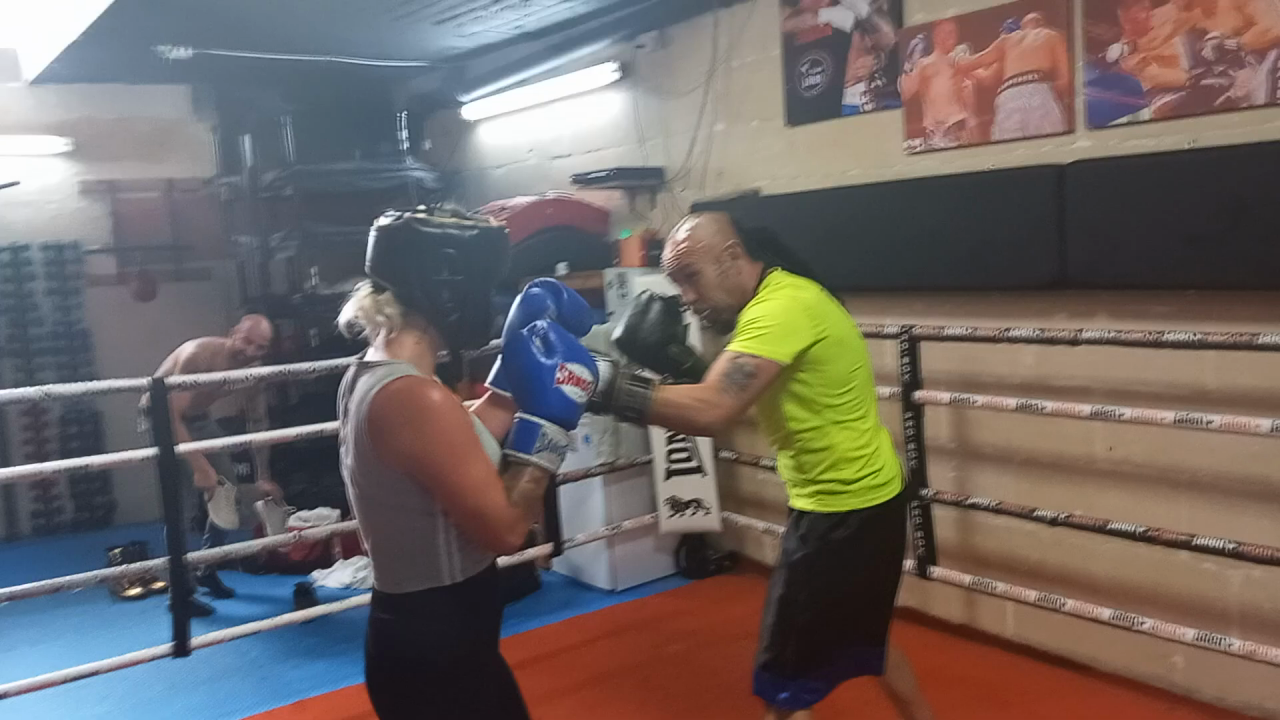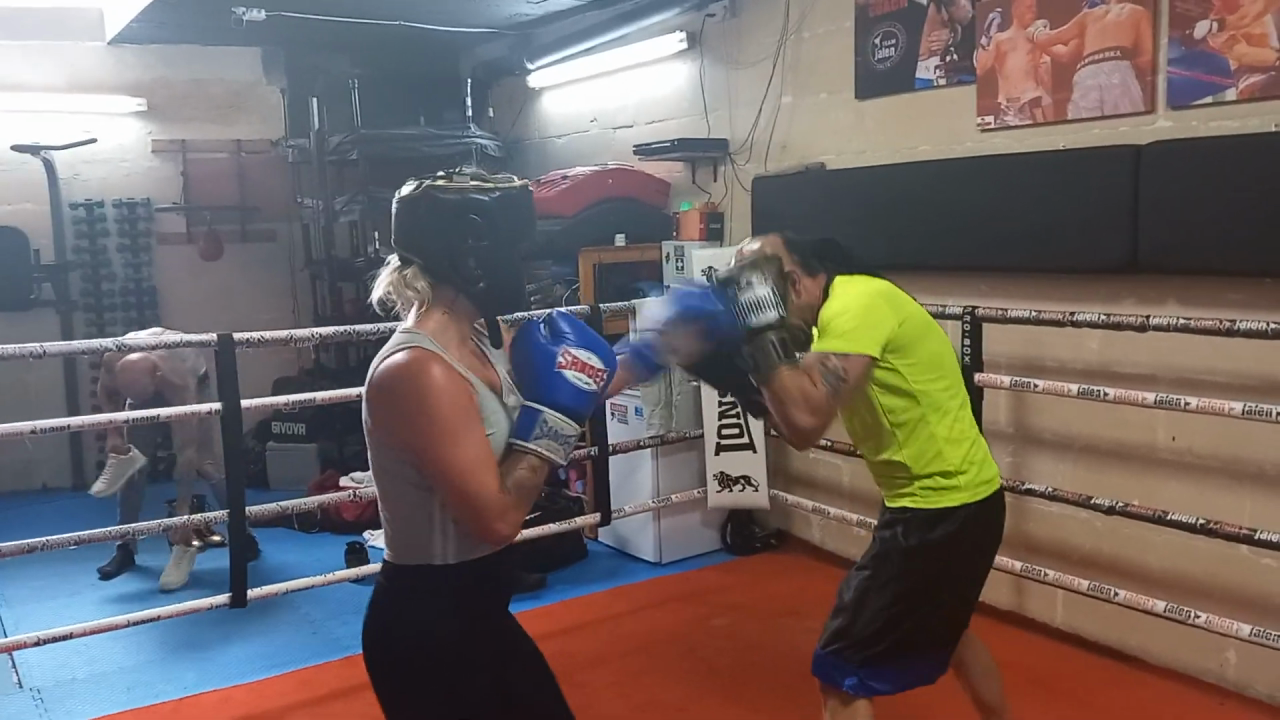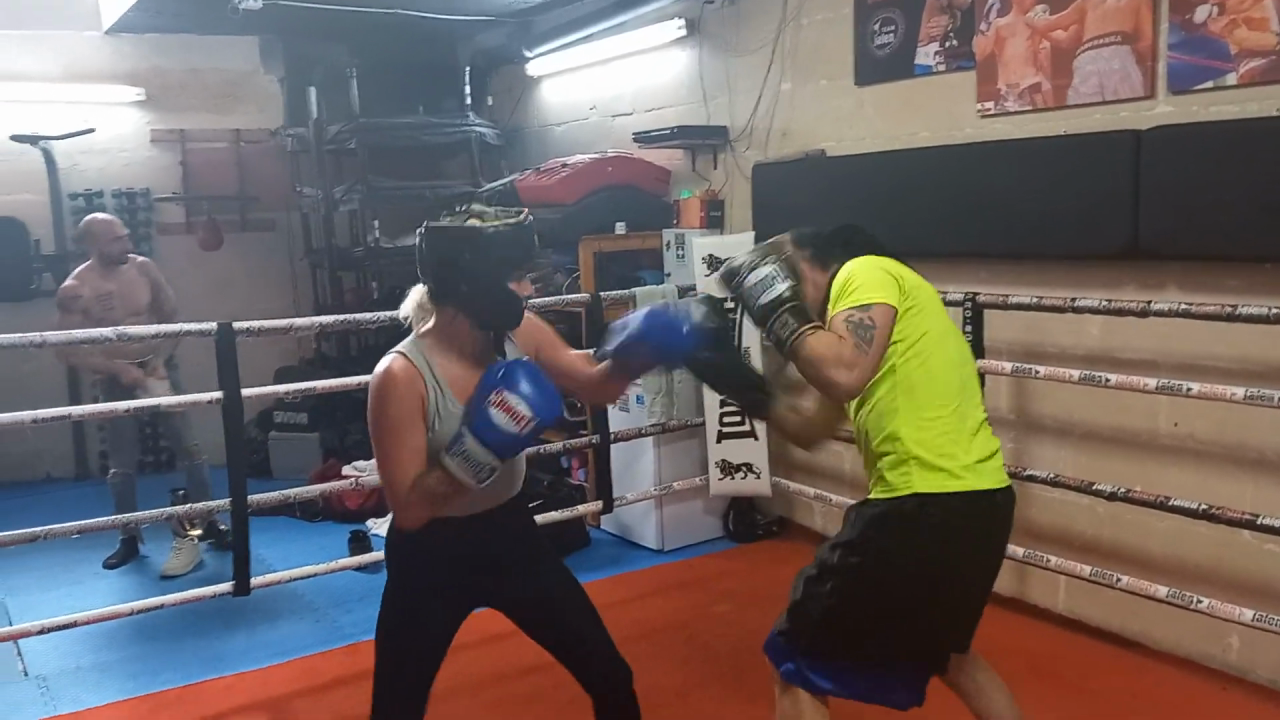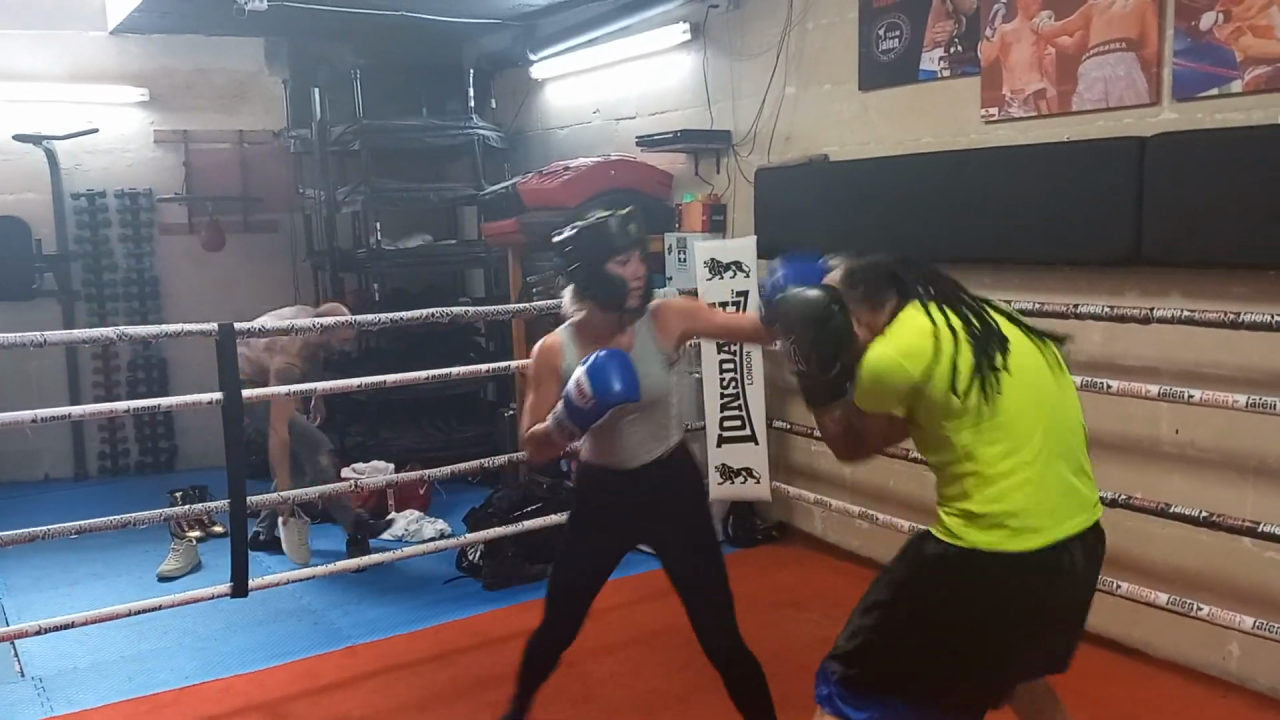
dt=1s
person 1, frame 1
left shoulder: (368, 376)
right shoulder: (416, 397)
right elbow: (505, 530)
left wrist: (519, 374)
right wrist: (549, 419)
left hip: (412, 632)
right hip: (437, 651)
person 1, frame 2
left shoulder: (467, 337)
right shoulder: (414, 369)
right elbow: (497, 516)
right wrist: (556, 412)
left hip: (472, 609)
right hip: (427, 622)
person 1, frame 3
left shoulder: (519, 332)
right shoulder: (401, 376)
left elbow: (591, 385)
right elbow: (410, 507)
left wrist: (633, 352)
right wrist: (485, 445)
left hip: (514, 538)
right hip: (436, 561)
left knee: (609, 678)
person 1, frame 4
left shoulder: (666, 318)
right shoulder: (554, 350)
left elbow: (751, 329)
right elbow: (533, 449)
right wrist: (571, 415)
left hip: (675, 487)
right hip: (601, 496)
left knee: (720, 638)
right knee: (557, 629)
person 2, frame 1
left shoulder: (783, 308)
right shoulder: (771, 301)
left elbow: (708, 411)
right elbow: (724, 405)
left wrist: (609, 386)
right wrist: (663, 352)
left hip: (845, 513)
right hip: (862, 505)
right knee: (858, 634)
person 2, frame 2
left shoulder: (855, 305)
right shoulder: (838, 314)
left elbow: (808, 418)
right elbow: (800, 431)
left wrist: (762, 328)
right wrist: (746, 376)
left hip: (945, 510)
right hip: (962, 503)
left knee: (841, 671)
right knee: (943, 626)
person 2, frame 3
left shoulder: (865, 274)
left elbow: (845, 375)
right elbow: (819, 423)
left wrist: (780, 308)
left hip: (922, 512)
right hip: (983, 503)
left knee: (794, 666)
right knee: (947, 654)
person 2, frame 4
left shoulder: (889, 357)
right shoulder: (990, 316)
left elbow: (850, 445)
left wrist: (811, 367)
left hip: (982, 557)
right knee: (1017, 677)
person 3, frame 1
right shoulder: (200, 357)
left elbow: (257, 422)
right elbow: (169, 415)
left wrist: (263, 476)
right wrist: (198, 466)
left hip: (199, 419)
left knee: (224, 491)
right knee: (184, 507)
left ankle: (205, 572)
person 3, frame 2
left shoulder: (179, 379)
right shoulder: (115, 360)
left elbow: (188, 451)
right elbow: (106, 391)
left wrist: (182, 513)
right wrist: (114, 432)
left hip: (193, 384)
right hip: (148, 385)
left knee: (208, 465)
right knee: (130, 466)
right ankle: (126, 548)
person 3, frame 3
left shoulder: (144, 269)
right shoulder: (75, 291)
left elbow: (173, 318)
right elbow: (66, 350)
left wrist: (160, 359)
right wrist: (117, 368)
left hip: (156, 370)
right hip: (117, 379)
left knee: (189, 449)
right knee: (122, 465)
left ankle: (208, 524)
right ankle: (129, 539)
person 3, frame 4
left shoulder: (318, 319)
right shoulder: (288, 356)
right elbow: (278, 428)
left wrist: (318, 397)
right wrist: (282, 488)
left hip: (267, 381)
right hip: (250, 387)
left knee: (300, 459)
right knee: (317, 450)
left ankle: (264, 531)
right ankle: (355, 525)
